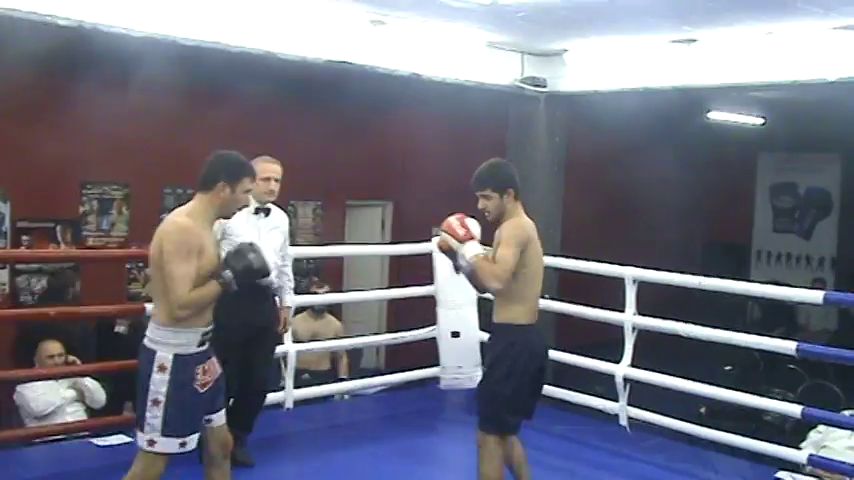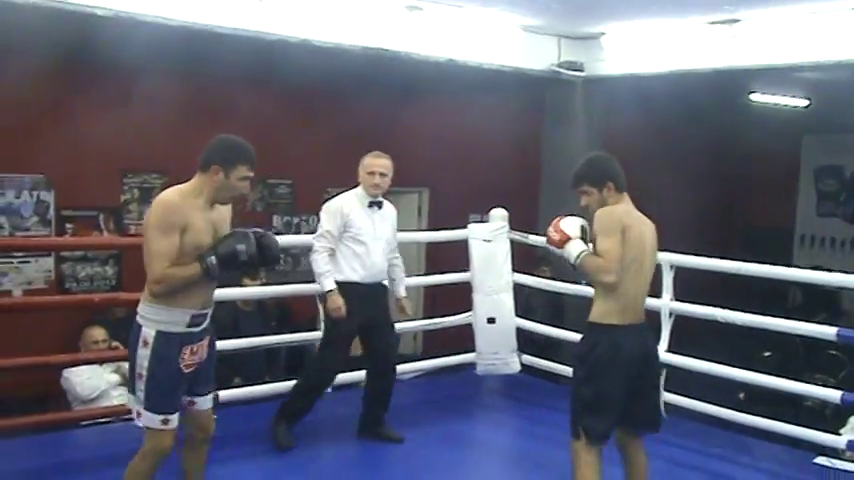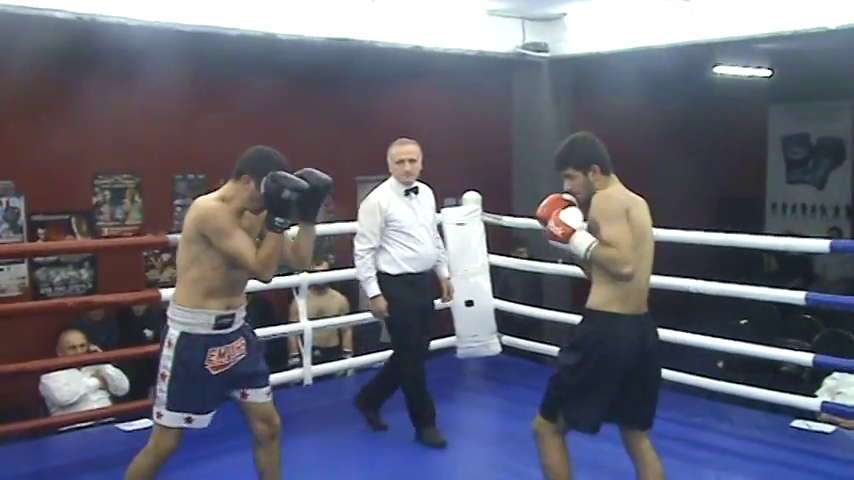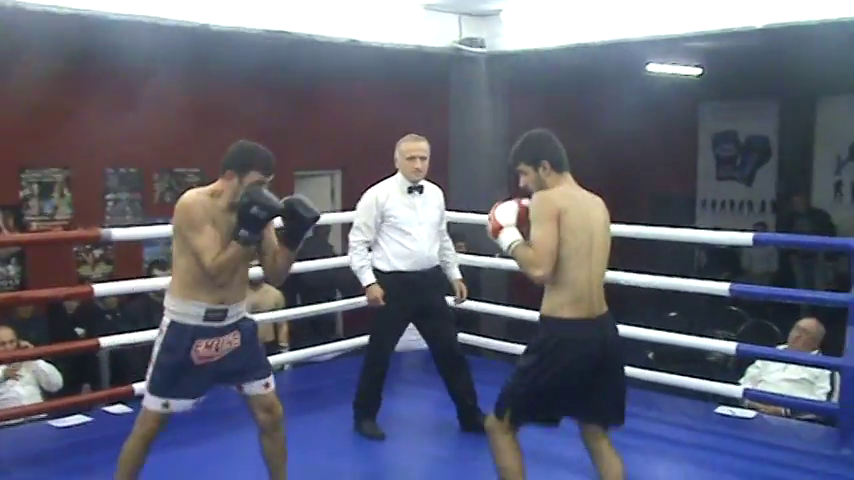
dt=0.7s
person 1, frame 1
left shoulder: (514, 228)
right shoulder: (516, 228)
left elbow: (496, 282)
right elbow: (486, 282)
left wrist: (468, 245)
right wrist: (463, 258)
left hip: (514, 341)
right hip: (521, 338)
left knee: (490, 434)
right knee: (504, 430)
person 1, frame 2
left shoulder: (609, 216)
right shoulder: (647, 226)
left elbow: (608, 275)
left wrist: (573, 246)
right wrist: (580, 246)
left hip: (606, 340)
right hip: (640, 338)
left knee: (586, 442)
right knee: (630, 435)
person 1, frame 3
left shoulder: (606, 201)
right shoulder: (636, 202)
left elbow: (624, 265)
left wrist: (575, 237)
right wrist: (571, 235)
left hip: (606, 330)
right hip: (640, 329)
left knee: (547, 427)
right knee: (636, 434)
person 1, frame 4
left shoulder: (546, 201)
right shoulder: (597, 204)
left elbow: (541, 269)
left wrist: (505, 233)
left hip: (561, 333)
right hip: (601, 330)
left knee: (501, 426)
right knee: (597, 435)
person 2, frame 1
left shoulder: (201, 227)
right shoulder: (182, 229)
right elbow: (181, 305)
left wrist: (238, 268)
right wrist: (229, 276)
left hip: (196, 352)
right hip: (172, 357)
left knee: (221, 446)
person 2, frame 2
left shoulder: (223, 208)
right shoulder: (170, 206)
right elbow: (158, 281)
left wrist: (244, 255)
right wrist: (215, 262)
left hip: (199, 331)
right hip: (161, 334)
left knee: (202, 431)
right knee: (160, 442)
person 2, frame 3
left shoulder: (257, 213)
right shoulder: (209, 211)
left elbow: (300, 260)
right elbow: (263, 269)
left wrist: (308, 215)
right wrist: (279, 218)
left hip: (234, 331)
right hip: (192, 336)
left knee: (268, 425)
right knee: (165, 442)
person 2, frame 4
left shoulder: (255, 210)
right shoulder: (194, 205)
left elbow: (276, 274)
right elbow: (215, 271)
left wrist: (292, 237)
right wrist: (247, 229)
left hip: (234, 324)
right hip: (186, 326)
left knee: (271, 413)
right knee: (148, 426)
person 3, frame 1
left shoulder: (280, 218)
left wrist: (286, 303)
left hip: (264, 304)
right hip: (229, 304)
left knee: (259, 379)
right knee: (225, 376)
left ankle: (236, 439)
person 3, frame 2
left shoulder: (390, 212)
right shoulder: (339, 206)
right elbow: (320, 251)
left wrist: (401, 293)
right wrist: (330, 292)
left hip: (376, 294)
right hip: (346, 293)
left knee: (384, 361)
right knee: (329, 361)
left ankle: (373, 423)
right ankle: (286, 419)
person 3, frame 3
left shoulder: (427, 194)
right shoulder: (377, 201)
right elbow: (363, 251)
left wrist: (444, 274)
right wrist: (374, 293)
left hip: (423, 282)
right hip: (396, 285)
left knee: (415, 351)
right knee: (411, 356)
left ankle: (369, 399)
right ankle: (424, 423)
person 3, frame 4
left shoulder: (436, 195)
right shoulder: (378, 195)
right elbow: (358, 243)
left wrist: (455, 275)
right wrist: (369, 282)
left hip: (429, 281)
right hip: (394, 283)
left knee: (449, 350)
right knee: (380, 352)
left ankle: (470, 415)
right ankle: (365, 416)
